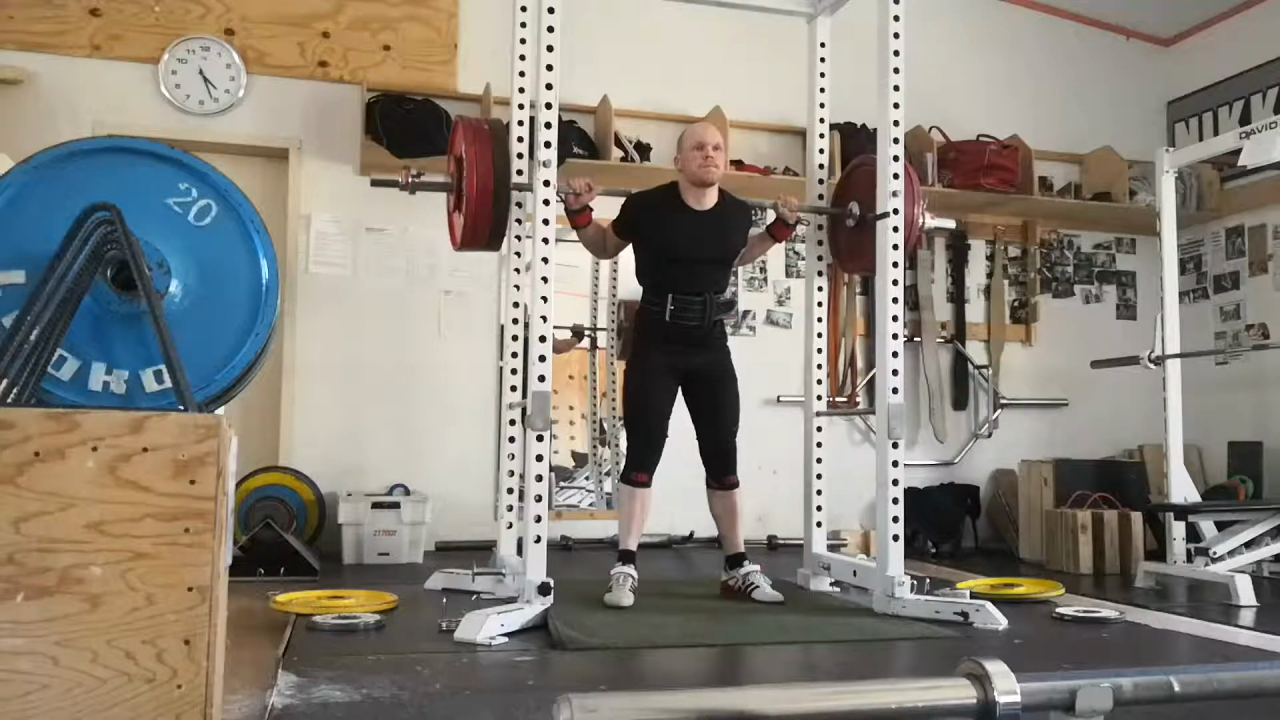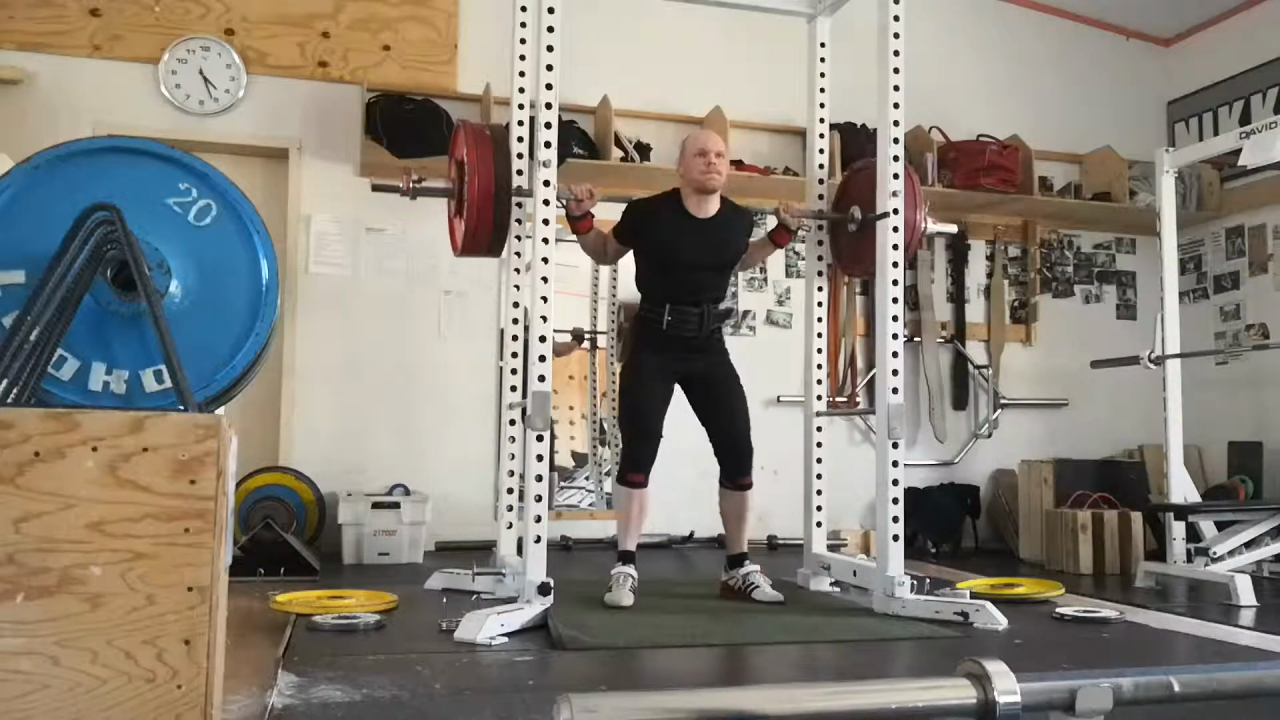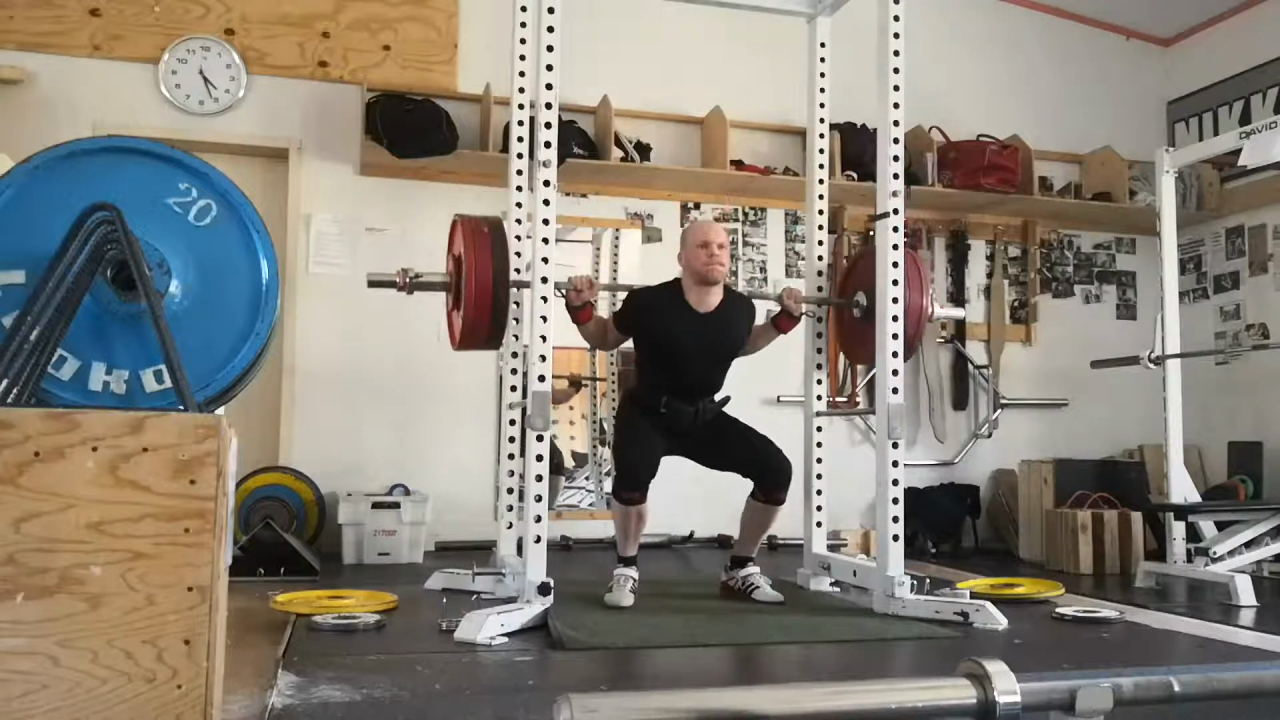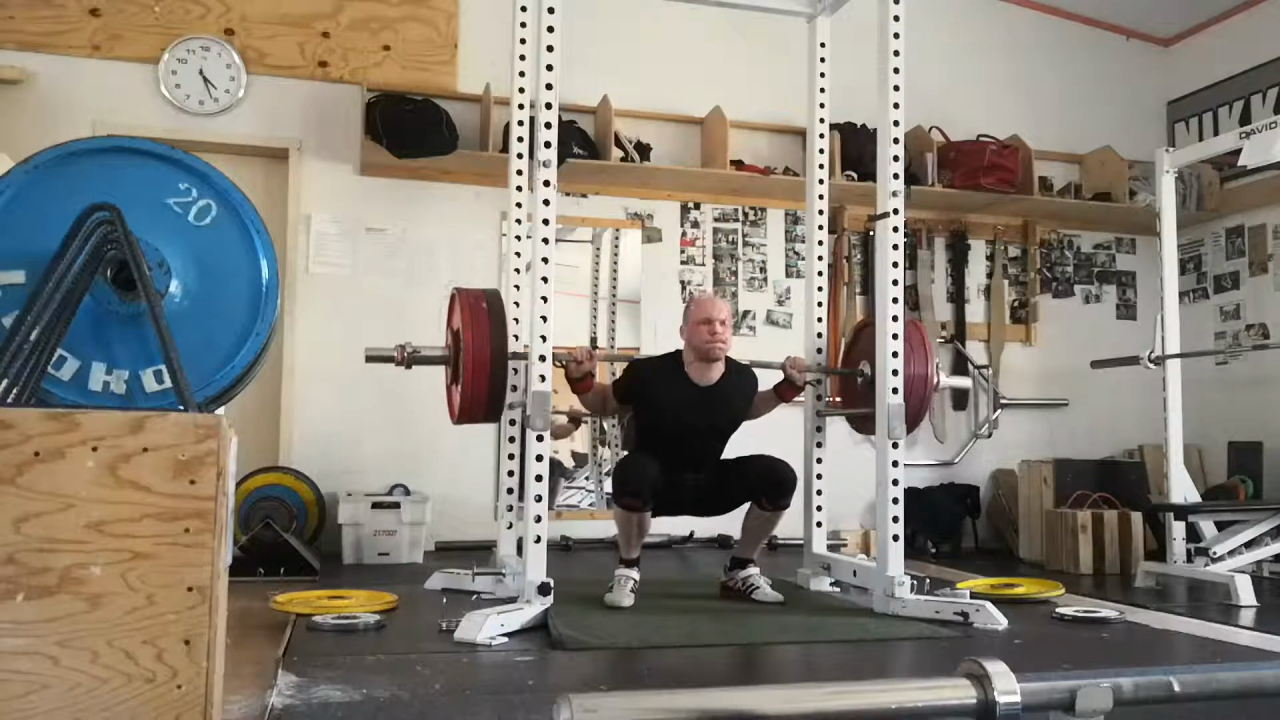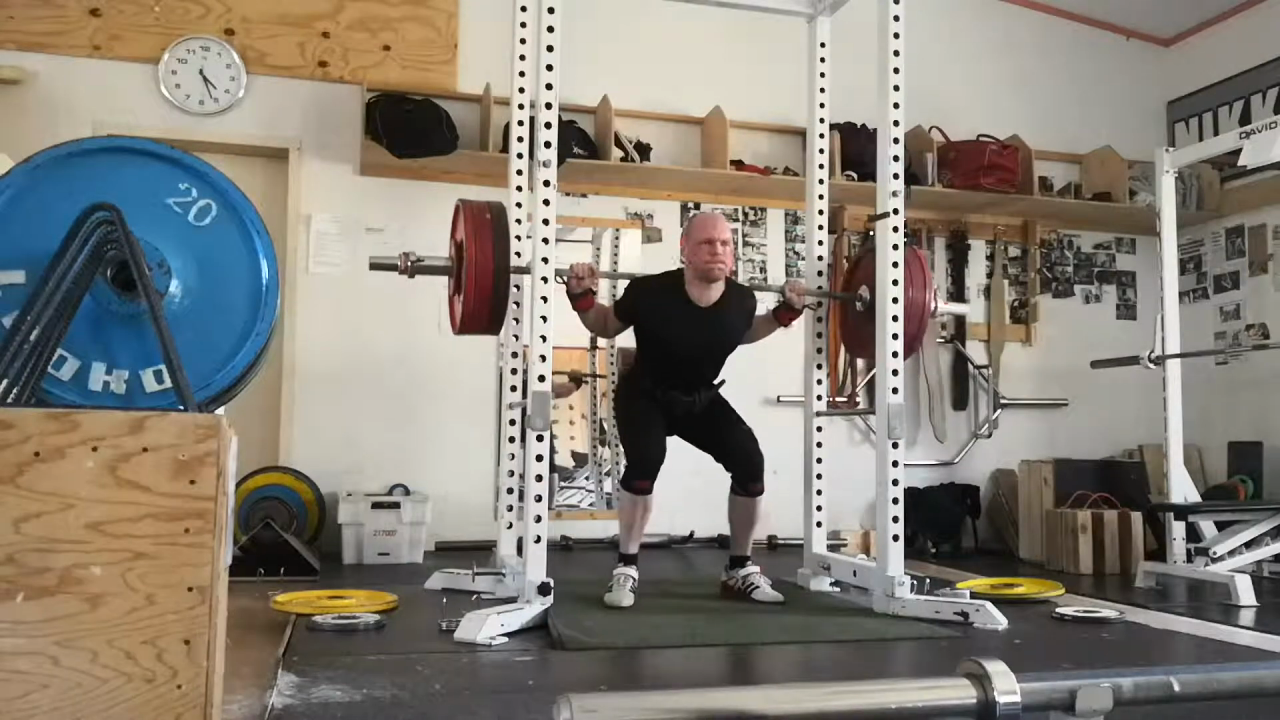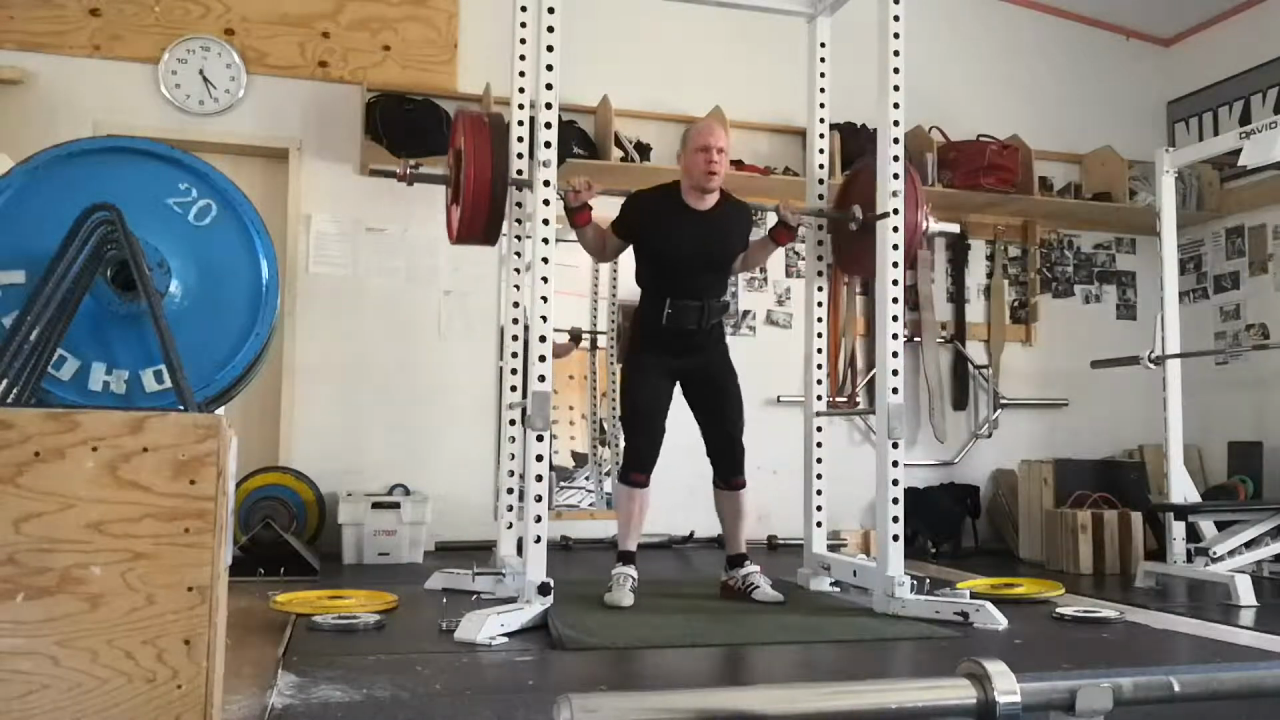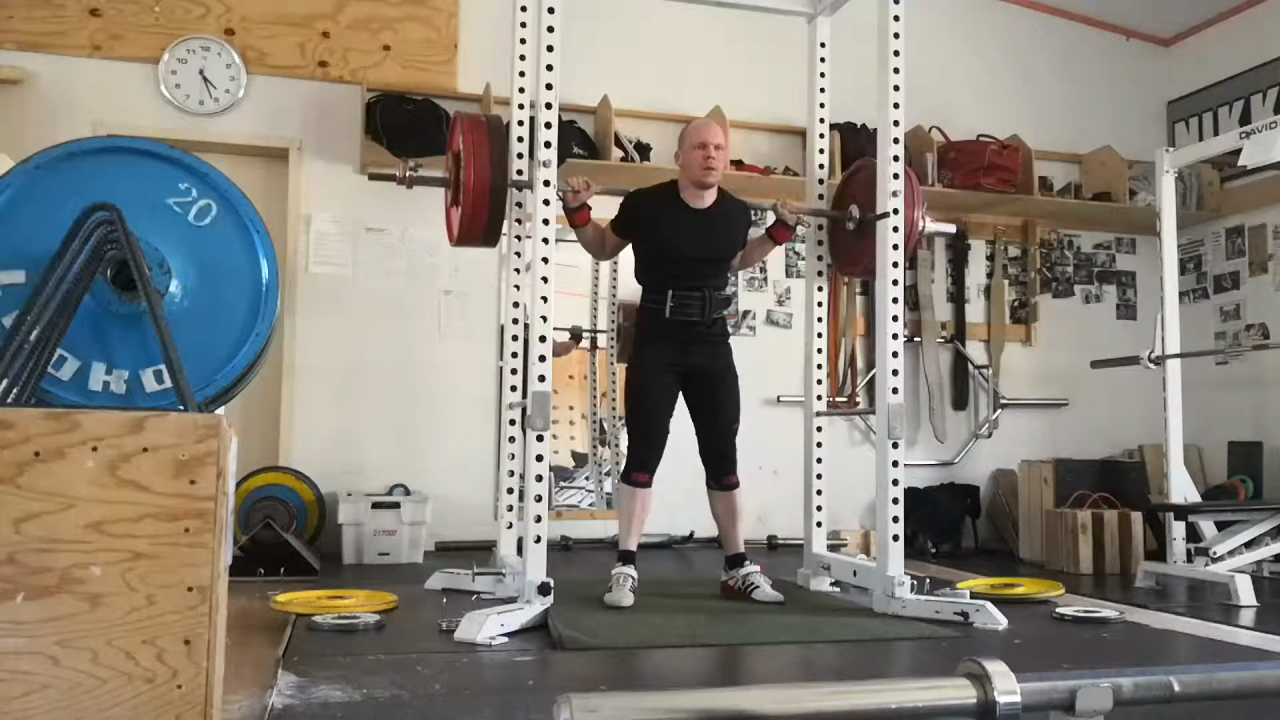
dt=0.7s
person 1, frame 1
left shoulder: (737, 212)
right shoulder: (646, 207)
right elbow: (605, 248)
left wrist: (781, 227)
right wrist: (579, 213)
left hip: (710, 342)
right hip: (656, 342)
left knee: (723, 457)
right knee: (643, 454)
left ankle: (737, 568)
right ankle: (625, 568)
person 1, frame 2
left shoulder: (738, 220)
right shoulder: (649, 213)
right elbow: (606, 253)
left wrist: (783, 233)
right wrist: (580, 219)
left hip: (707, 346)
right hip: (653, 344)
left knee: (738, 453)
right knee: (639, 454)
left ankle: (738, 569)
right ankle: (625, 569)
person 1, frame 3
left shoulder: (740, 308)
right shoulder: (650, 303)
right elbow: (606, 339)
left wrist: (786, 319)
right wrist: (581, 309)
left hip: (706, 418)
right hip: (648, 414)
left knee: (776, 469)
right knee: (634, 471)
left ankle: (740, 569)
right ankle: (626, 570)
person 1, frame 4
left shoulder: (742, 379)
right shoulder: (650, 374)
right elbow: (606, 405)
left wrist: (788, 388)
right wrist: (580, 379)
left hip: (708, 483)
right hip: (652, 476)
left knee: (781, 477)
right knee: (634, 475)
left ankle: (739, 571)
right ankle: (628, 570)
person 1, frame 5
left shoulder: (741, 301)
right shoulder: (650, 293)
right elbow: (606, 327)
left wrist: (787, 311)
right wrist: (581, 297)
left hip: (701, 399)
right hip: (645, 397)
left knee: (749, 461)
right knee: (645, 461)
left ankle: (740, 570)
right ankle: (626, 569)
person 1, frame 6
left shoulder: (737, 214)
right shoulder: (647, 205)
right elbow: (603, 250)
left wrist: (783, 232)
right wrist: (578, 212)
left hip: (709, 344)
right hip: (653, 342)
left knee: (730, 454)
right knee: (641, 452)
left ankle: (738, 569)
right ankle: (625, 568)
person 1, frame 7
left shoulder: (736, 212)
right shoulder: (646, 204)
right elbow: (603, 248)
left wrist: (781, 230)
right wrist: (577, 211)
left hip: (712, 341)
right hip: (656, 339)
left knee: (722, 454)
right knee: (644, 451)
left ankle: (738, 568)
right ankle: (625, 568)
